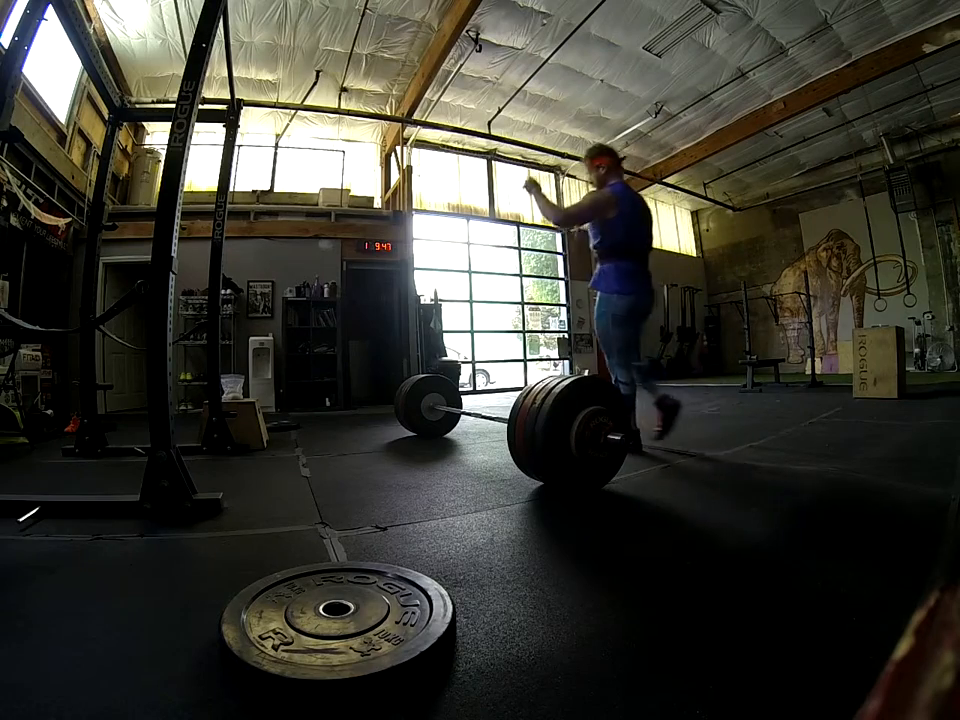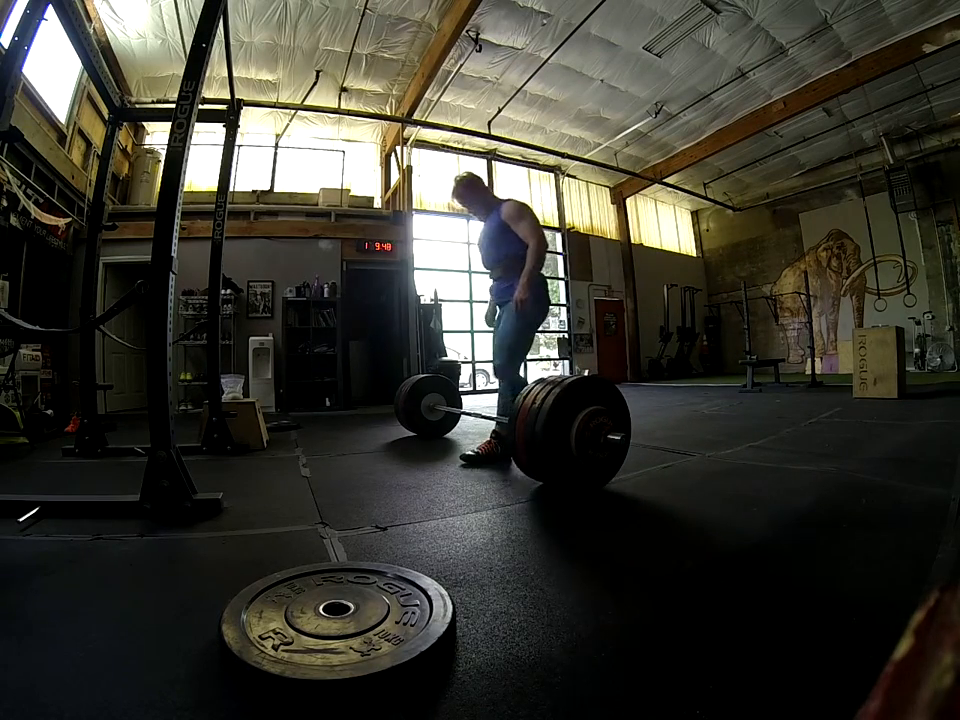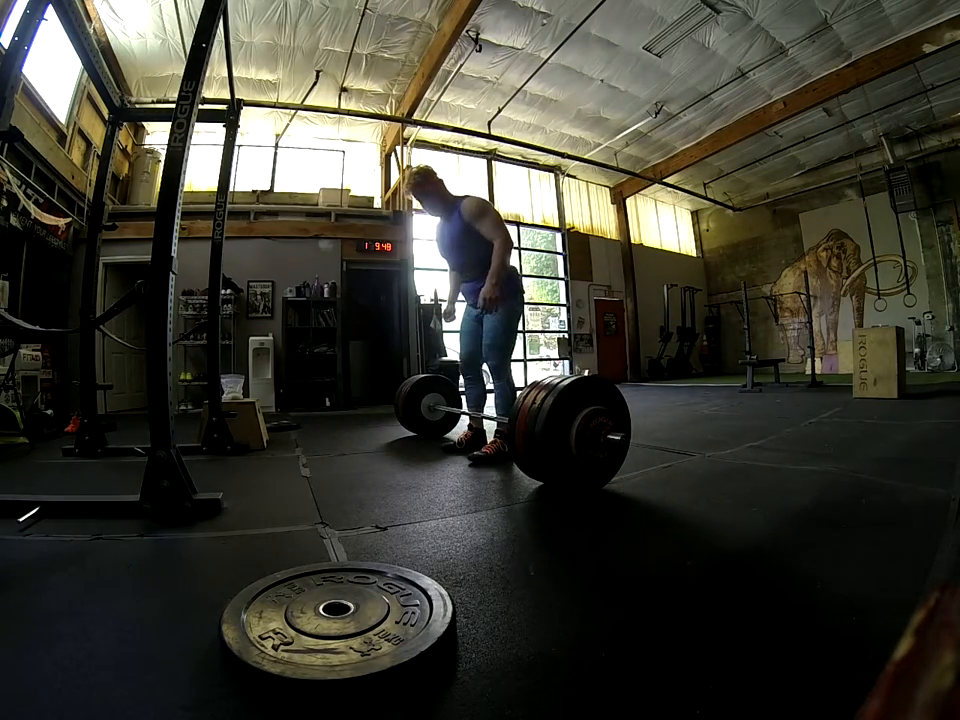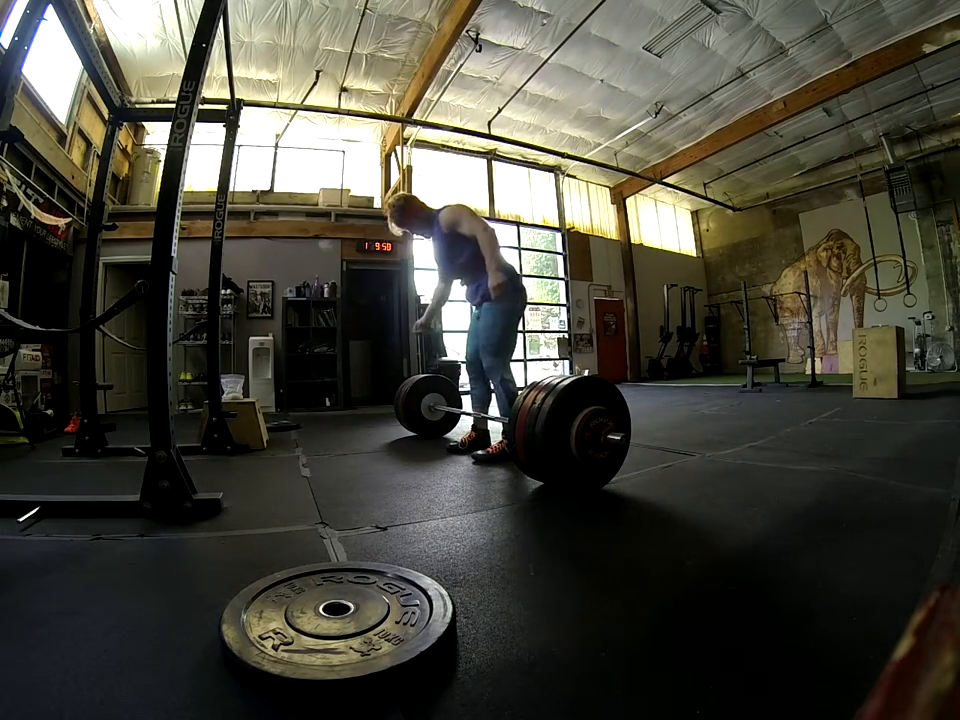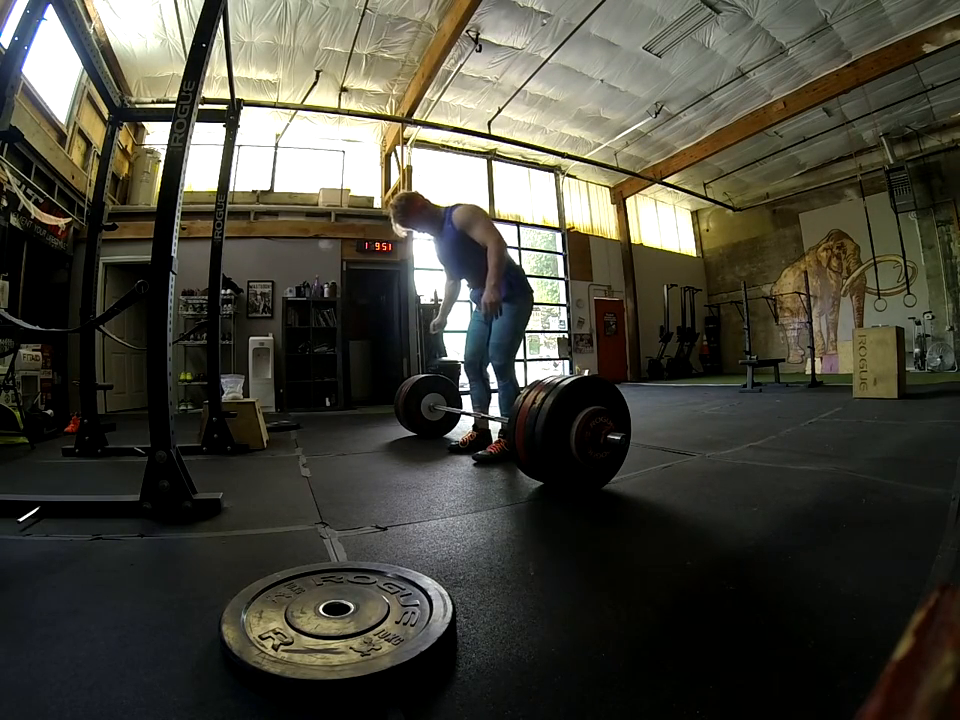
dt=1s
person 1, frame 1
left shoulder: (604, 197)
right shoulder: (637, 202)
left elbow: (561, 219)
left wrist: (536, 192)
left hip: (616, 287)
right hip: (637, 286)
left knee: (619, 363)
right knee: (622, 357)
left ankle: (628, 431)
right ankle: (661, 403)
person 1, frame 2
left shoulder: (510, 209)
right shoulder: (489, 226)
left elbow: (538, 242)
left wrist: (525, 284)
right wrist: (491, 304)
left hip: (525, 299)
right hip: (505, 302)
left knee: (504, 365)
right knee: (505, 366)
left ankle: (501, 439)
person 1, frame 3
left shoulder: (471, 207)
right shoulder: (441, 227)
left elbow: (503, 241)
left wrist: (492, 284)
right wrist: (451, 301)
left hip: (501, 295)
right hip: (474, 301)
left knee: (497, 365)
right knee: (469, 365)
left ankle: (504, 439)
right ankle: (475, 431)
person 1, frame 4
left shoulder: (449, 216)
right shoulder: (437, 240)
left elbow: (484, 231)
right elbow: (444, 283)
left wrist: (495, 271)
right wrist: (428, 317)
left hip: (502, 294)
right hip: (481, 301)
left knee: (494, 364)
right knee: (474, 364)
left ankle: (510, 438)
right ankle: (479, 431)
person 1, frame 5
left shoulder: (463, 215)
right shoulder: (439, 241)
left elbow: (496, 243)
right elbow: (453, 280)
left wrist: (492, 288)
right wrist: (442, 315)
left hip: (509, 296)
right hip: (483, 302)
left knee: (500, 363)
right knee: (473, 363)
left ankle: (507, 439)
right ankle: (481, 431)
